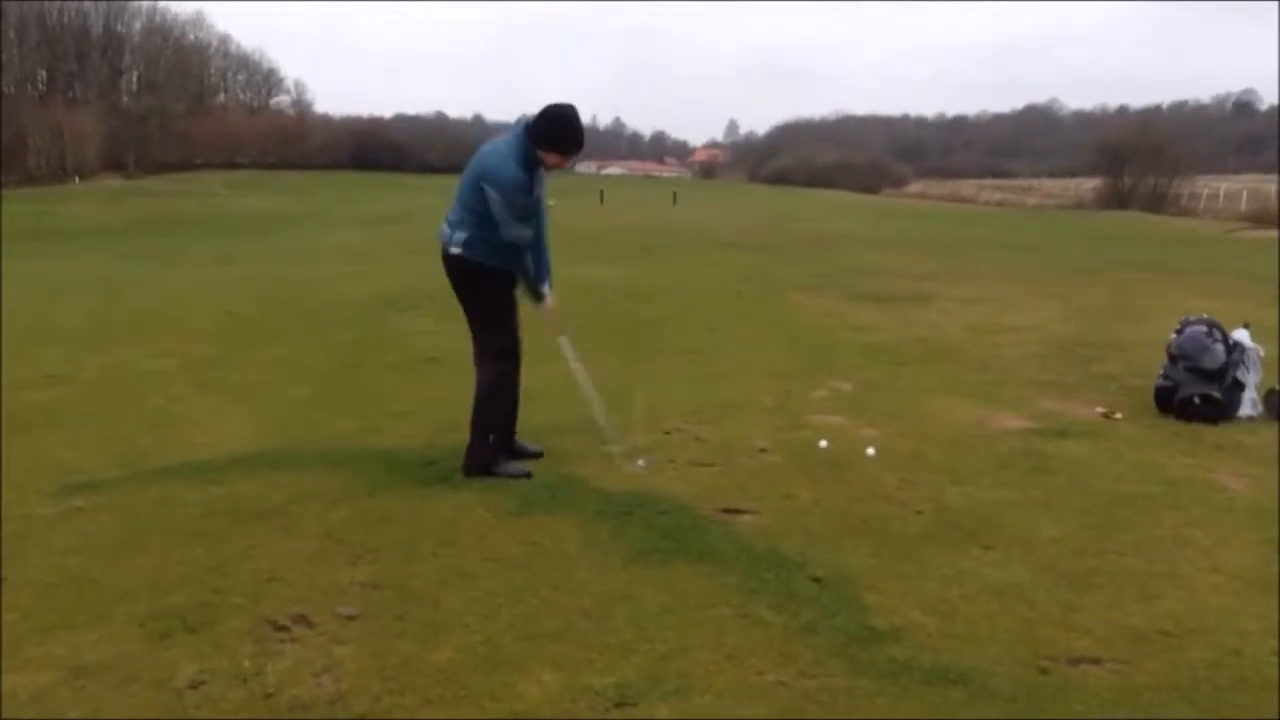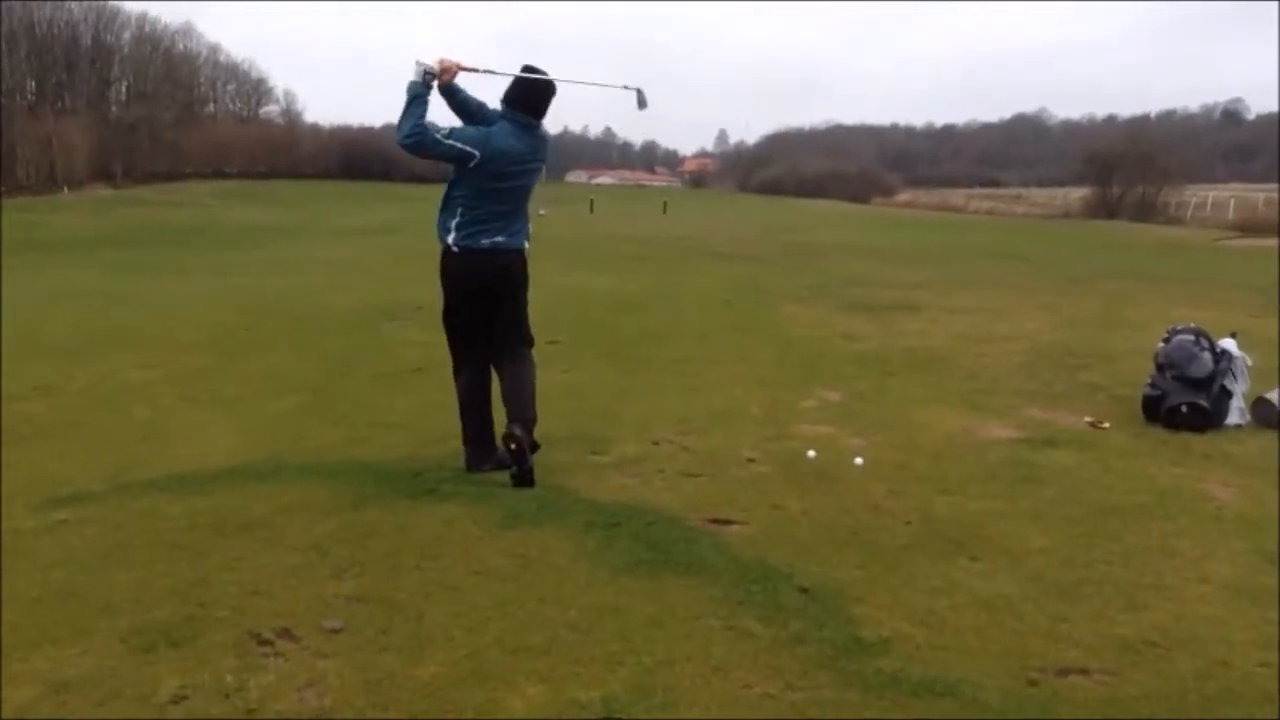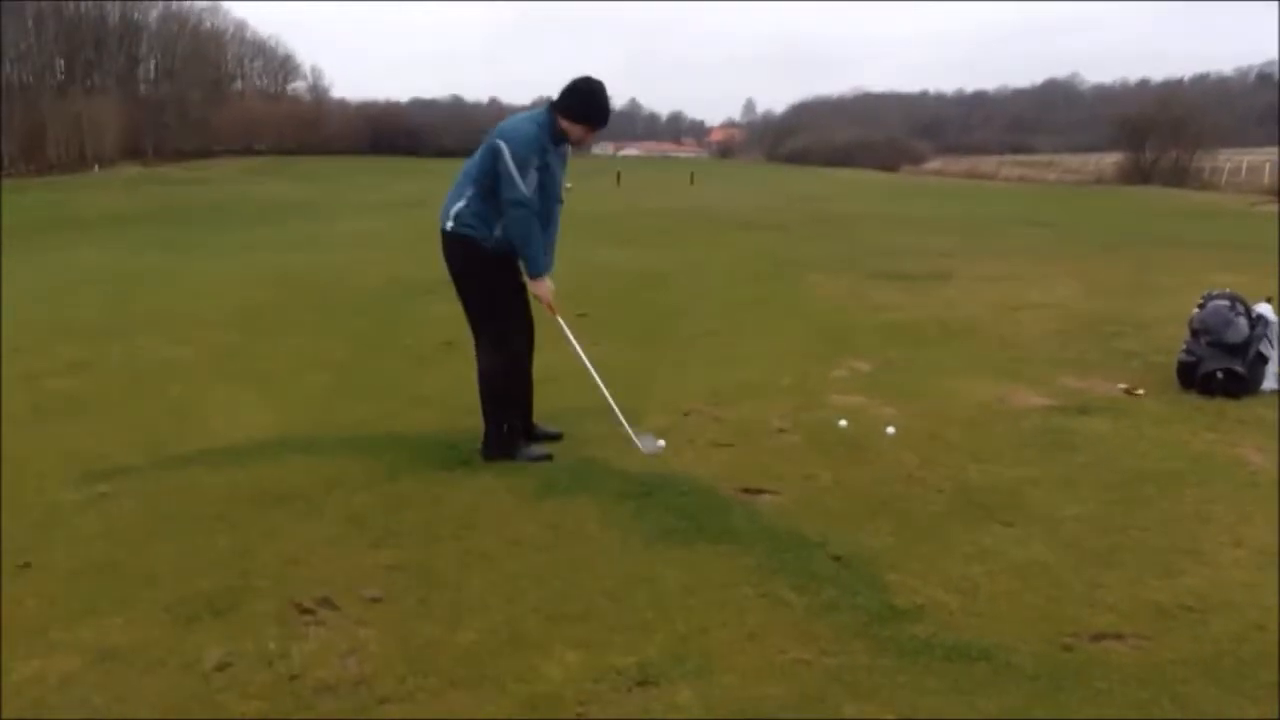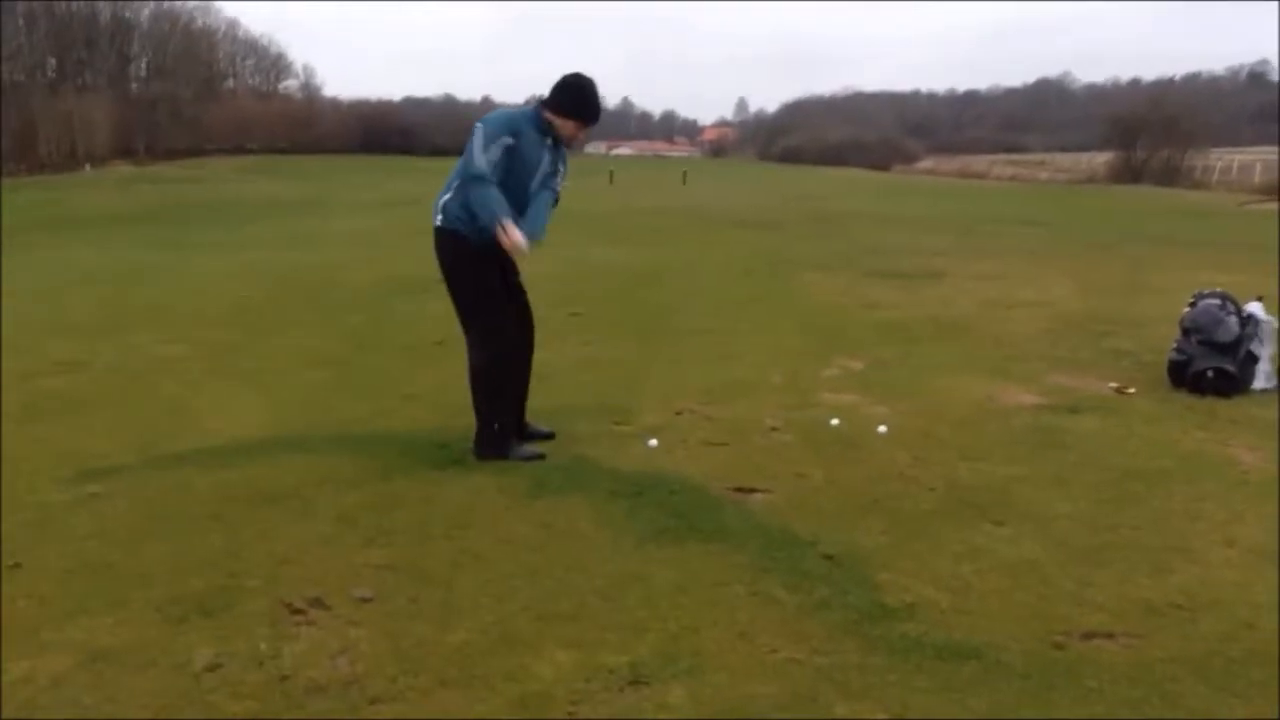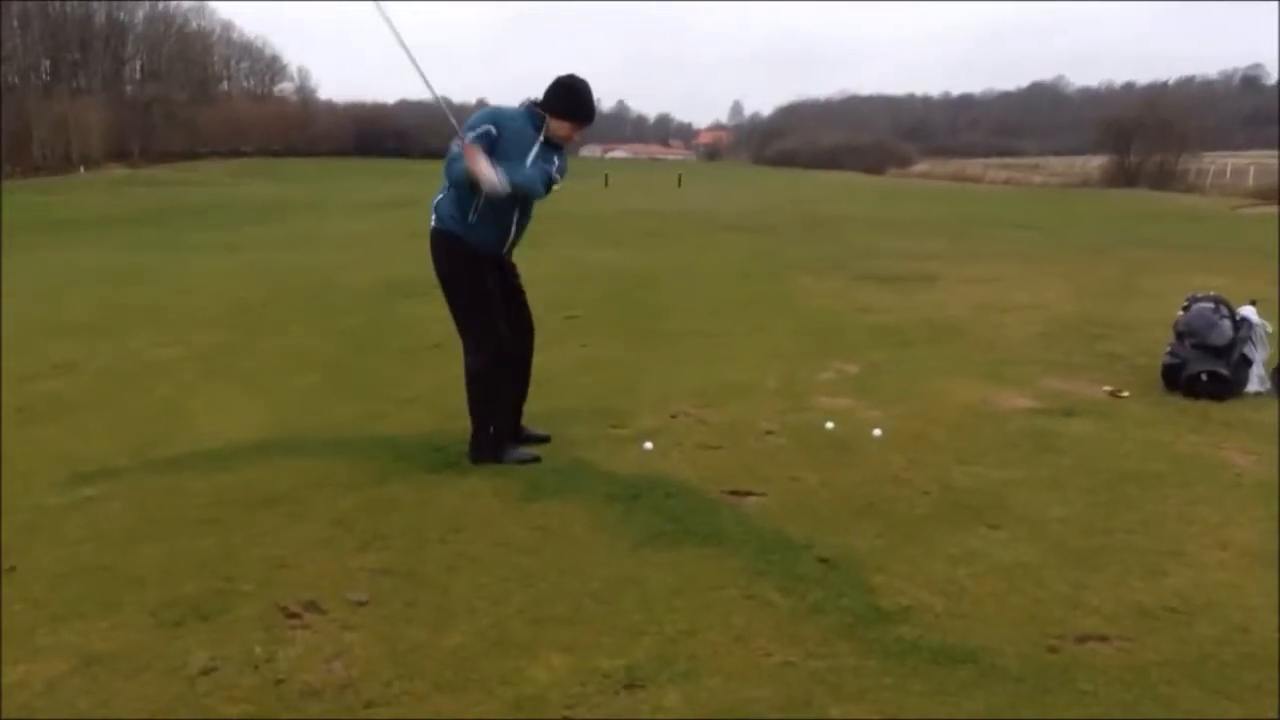
dt=1s
person 1, frame 1
left shoulder: (520, 149)
right shoulder: (502, 170)
left elbow: (533, 226)
right elbow: (514, 237)
left wrist: (544, 283)
right wrist: (539, 289)
left hip: (467, 257)
right hip: (480, 262)
left knee: (495, 348)
right knee: (501, 352)
left ankle: (496, 441)
right ankle: (483, 455)
person 1, frame 2
left shoulder: (490, 142)
right shoulder: (534, 142)
left elbow: (412, 137)
left wrist: (421, 82)
right wrist: (449, 87)
left hip: (468, 261)
right hip: (510, 259)
left knee: (470, 359)
right knee: (513, 350)
left ankle: (482, 452)
right ankle: (521, 430)
person 1, frame 3
left shoulder: (556, 144)
right shoulder: (521, 137)
left elbow: (549, 209)
right elbow: (520, 208)
left wrist: (543, 268)
right wrist: (537, 273)
left hip: (497, 244)
right hip: (470, 239)
left knee: (520, 334)
right knee: (499, 339)
left ankle: (520, 423)
right ankle: (501, 439)
person 1, frame 4
left shoulder: (556, 153)
right shoulder: (502, 125)
left elbow: (544, 198)
right elbow: (479, 182)
left wrist: (524, 235)
right wrist: (504, 225)
left hip: (495, 243)
right hip: (461, 236)
left knee: (519, 330)
right knee: (490, 336)
left ankle: (512, 422)
right ankle: (493, 438)
person 1, frame 5
left shoulder: (555, 156)
right shoulder: (495, 123)
left elbow: (532, 182)
right elbow: (456, 168)
left wrist: (493, 173)
right wrist: (472, 166)
left hip: (495, 250)
right hip: (457, 240)
left knee: (519, 334)
right knee: (487, 340)
left ankle: (508, 425)
right ankle: (488, 441)
